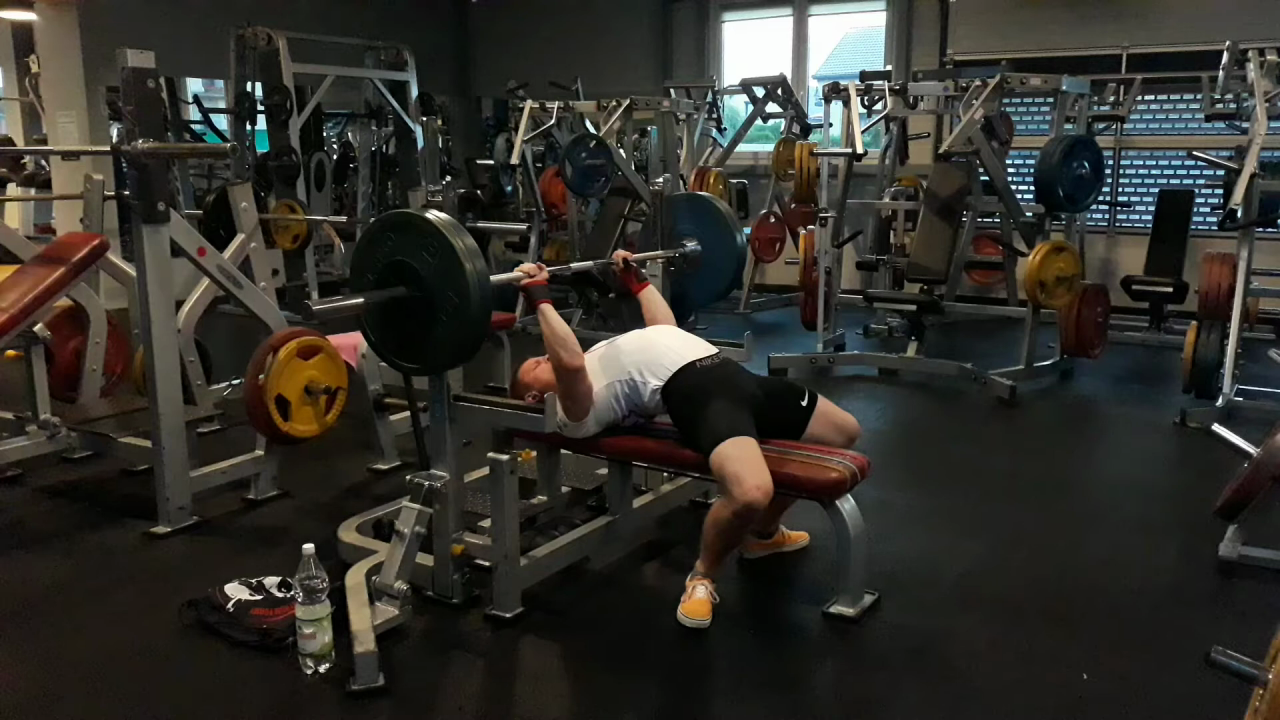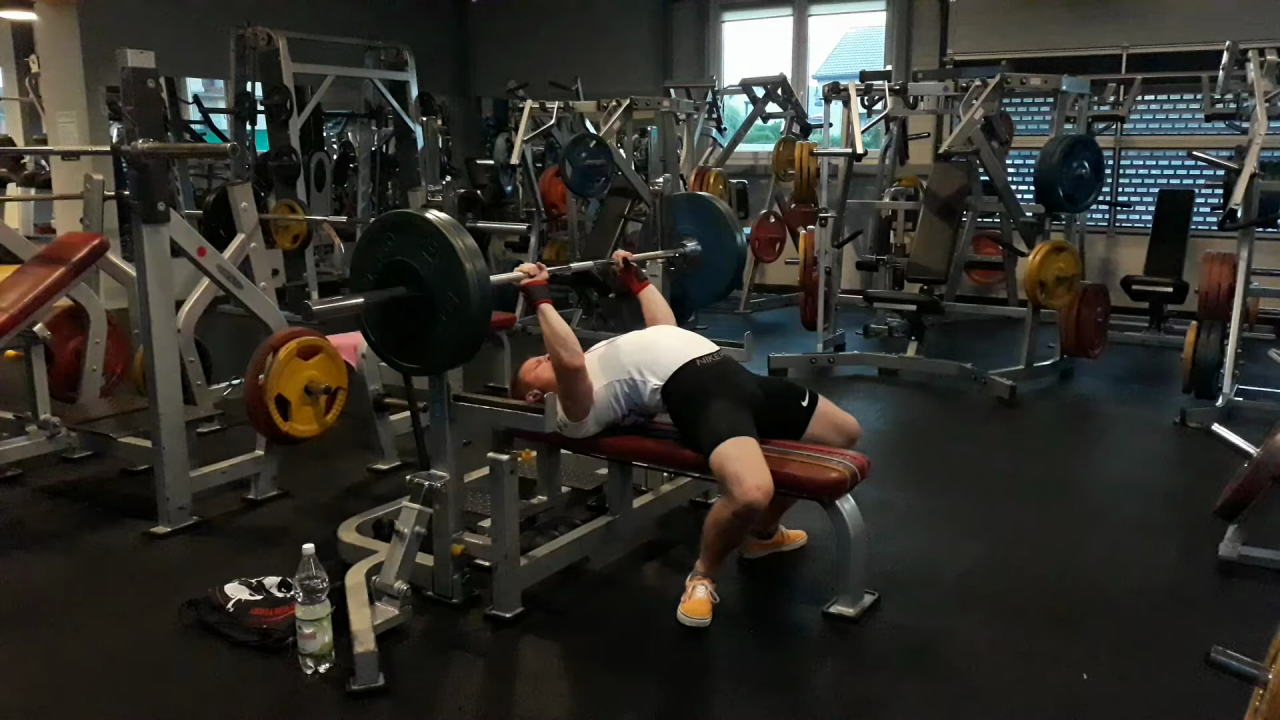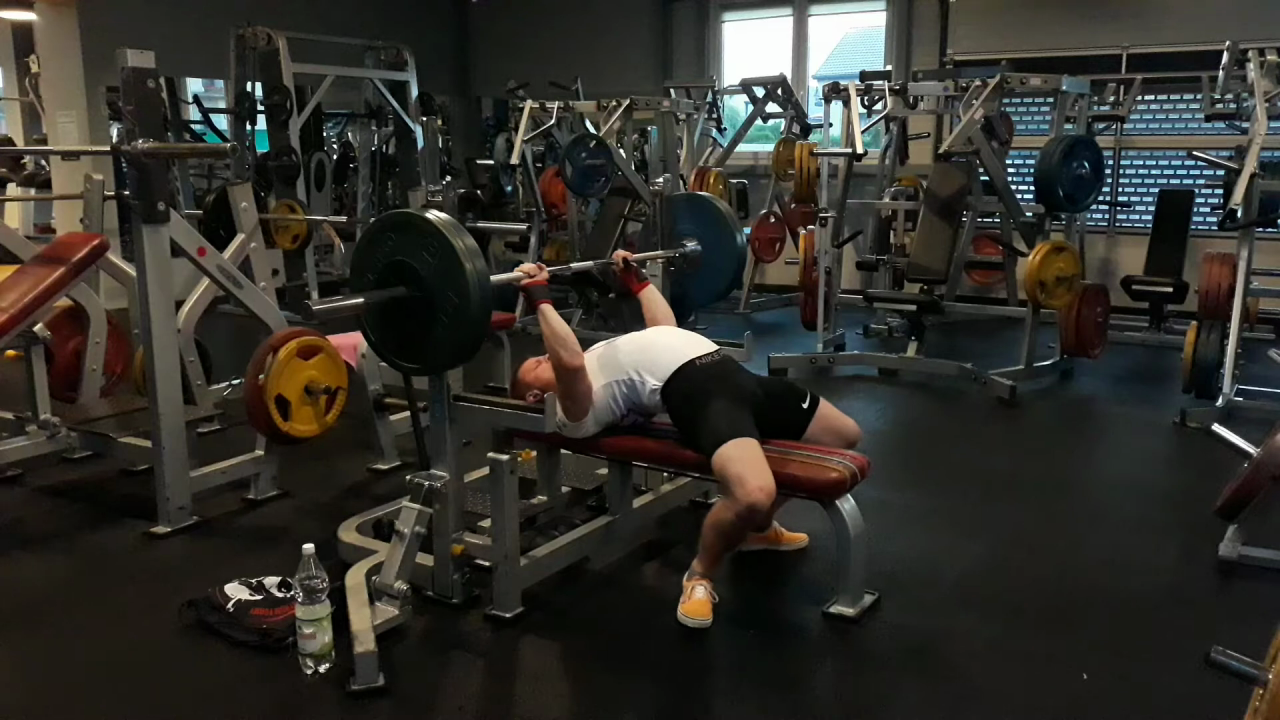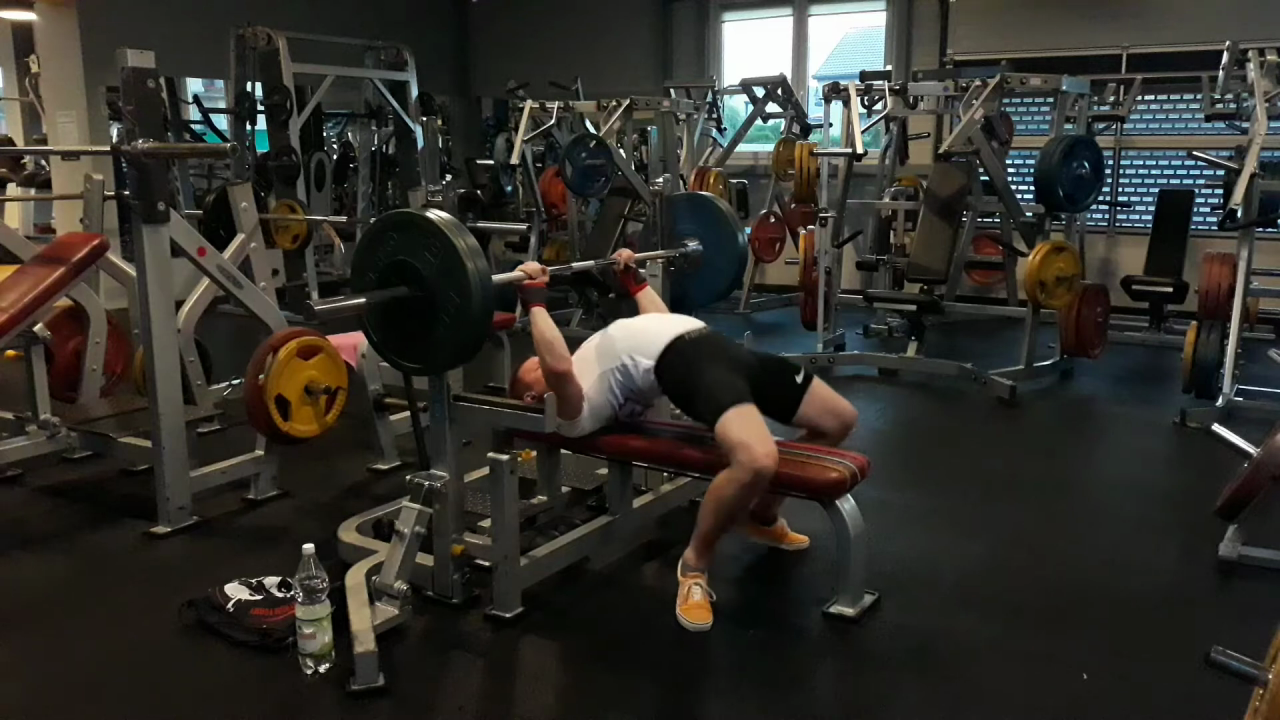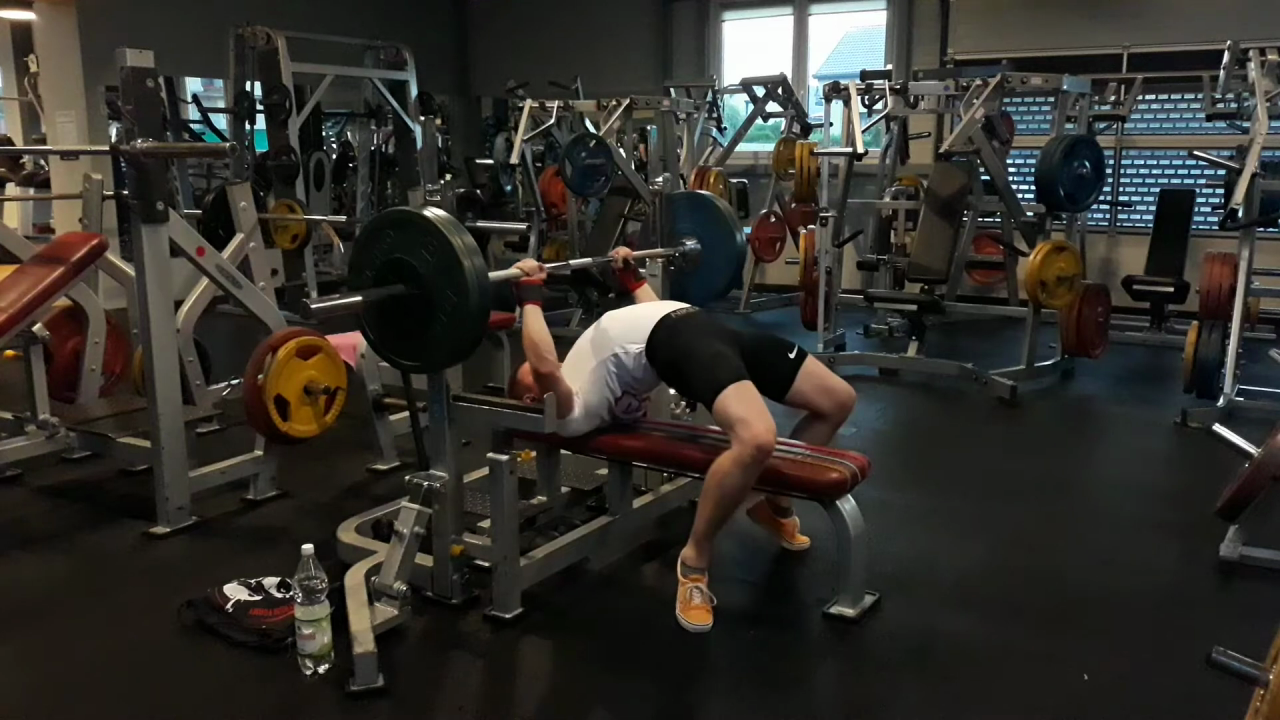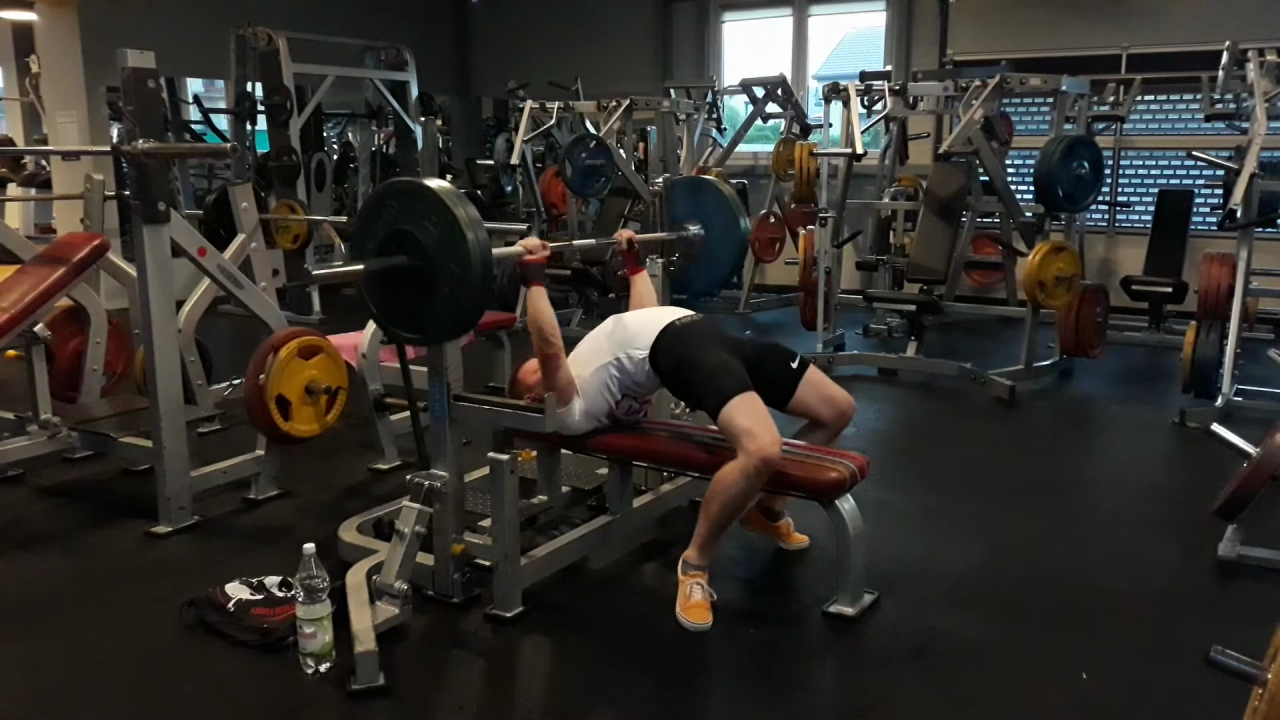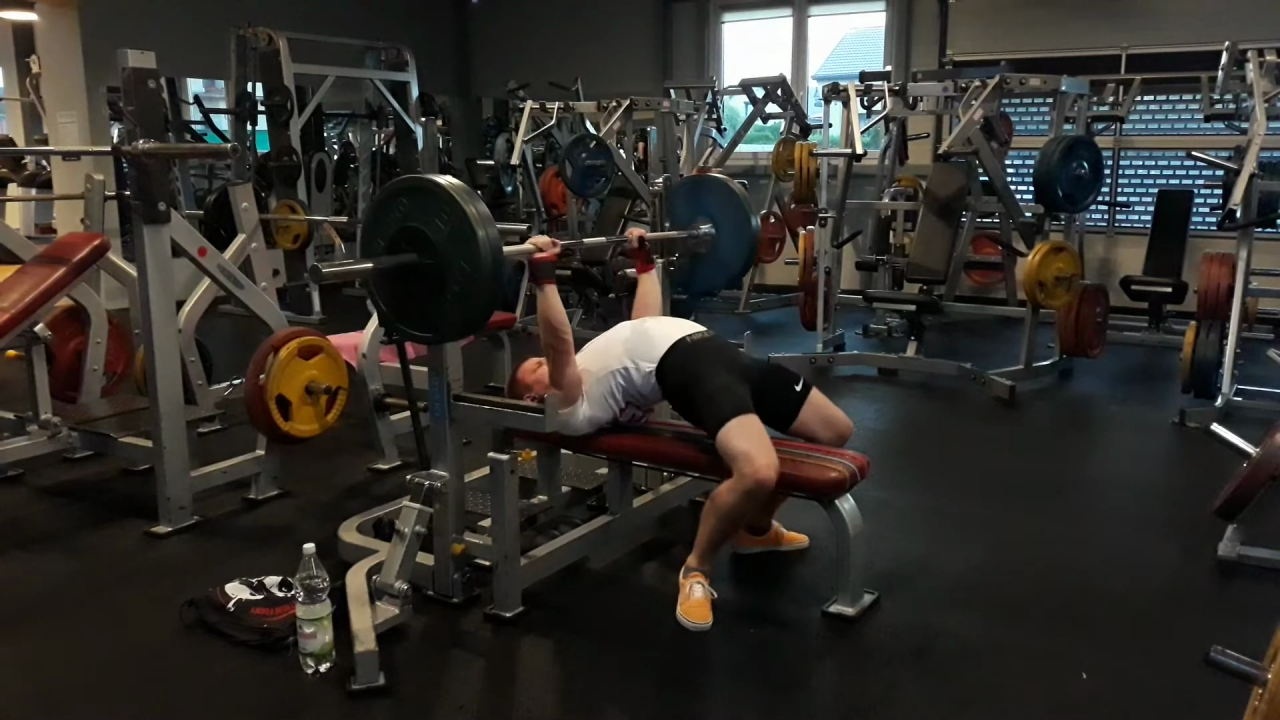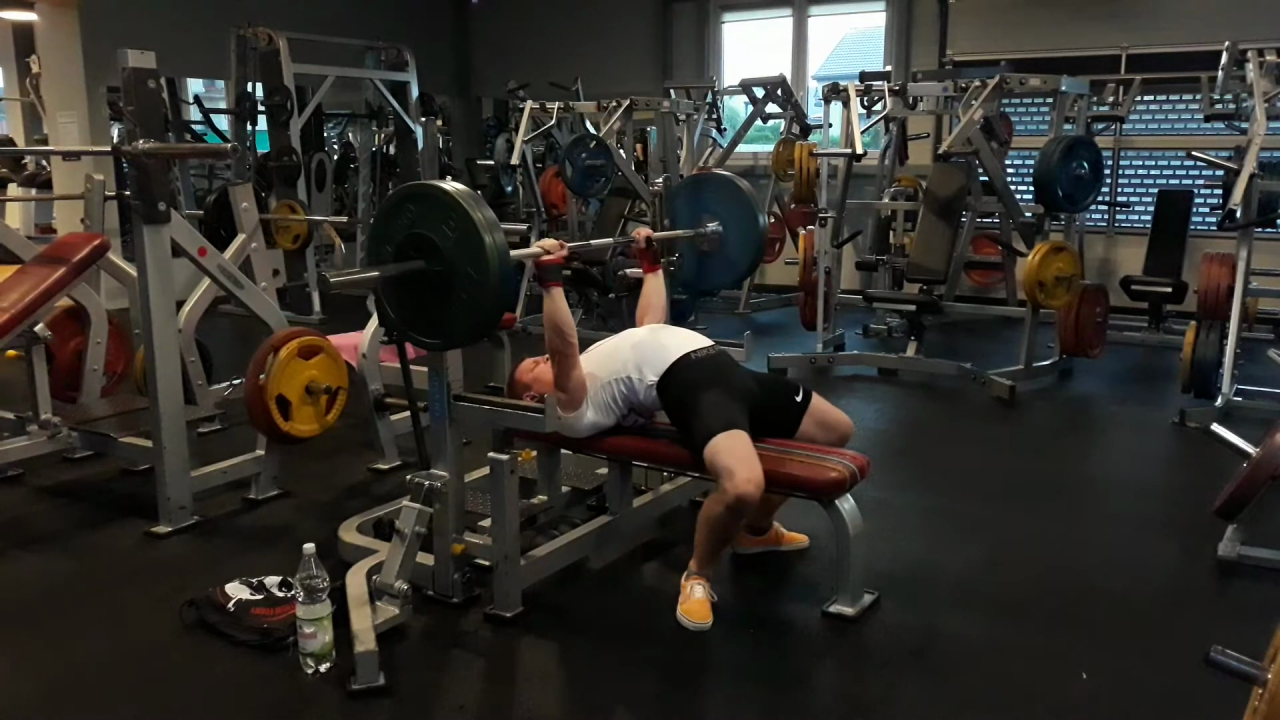
dt=0.3s
person 1, frame 1
left shoulder: (601, 366)
right shoulder: (574, 410)
left elbow: (665, 329)
right elbow: (571, 362)
left wrist: (634, 278)
right wrist: (540, 299)
left knee: (844, 434)
right knee: (751, 493)
left ankle: (763, 532)
right ankle: (703, 574)
person 1, frame 2
left shoulder: (604, 366)
right shoulder: (574, 413)
left elbow: (665, 329)
right elbow: (571, 361)
left wrist: (635, 278)
right wrist: (540, 299)
left knee: (845, 434)
right knee: (752, 494)
left ankle: (763, 532)
right ankle: (702, 575)
person 1, frame 3
left shoulder: (603, 368)
right shoulder: (573, 413)
left elbow: (666, 328)
right elbow: (571, 362)
left wrist: (635, 278)
right wrist: (540, 299)
left knee: (844, 438)
right knee: (753, 495)
left ankle: (758, 528)
right ankle: (700, 575)
person 1, frame 4
left shoulder: (597, 368)
left elbow: (660, 325)
right elbow: (560, 365)
left wrist: (634, 279)
right wrist: (534, 300)
left knee: (840, 421)
right knee: (757, 462)
left ankle: (763, 518)
right ankle: (694, 566)
person 1, frame 5
left shoulder: (593, 370)
left elbow: (651, 313)
right elbow: (545, 367)
left wrist: (631, 276)
right wrist: (529, 297)
left knee: (839, 400)
right knee: (755, 440)
left ankle: (776, 506)
right ankle: (694, 562)
person 1, frame 6
left shoulder: (595, 372)
left elbow: (645, 316)
right elbow: (549, 348)
left wrist: (633, 260)
right wrist: (533, 277)
left knee: (837, 410)
right knee: (762, 451)
left ankle: (768, 510)
right ankle: (694, 563)
person 1, frame 7
left shoulder: (598, 369)
right shoulder: (571, 406)
left elbow: (647, 320)
right elbow: (558, 344)
left wrist: (643, 259)
right wrist: (543, 276)
left knee: (836, 432)
right knee: (758, 473)
left ankle: (756, 529)
right ankle: (696, 571)
person 1, frame 8
left shoulder: (600, 369)
right shoulder: (572, 408)
left elbow: (650, 326)
right elbow: (563, 346)
left wrist: (650, 259)
right wrist: (551, 278)
left knee: (837, 432)
right knee: (742, 487)
left ankle: (756, 529)
right ankle: (697, 575)
